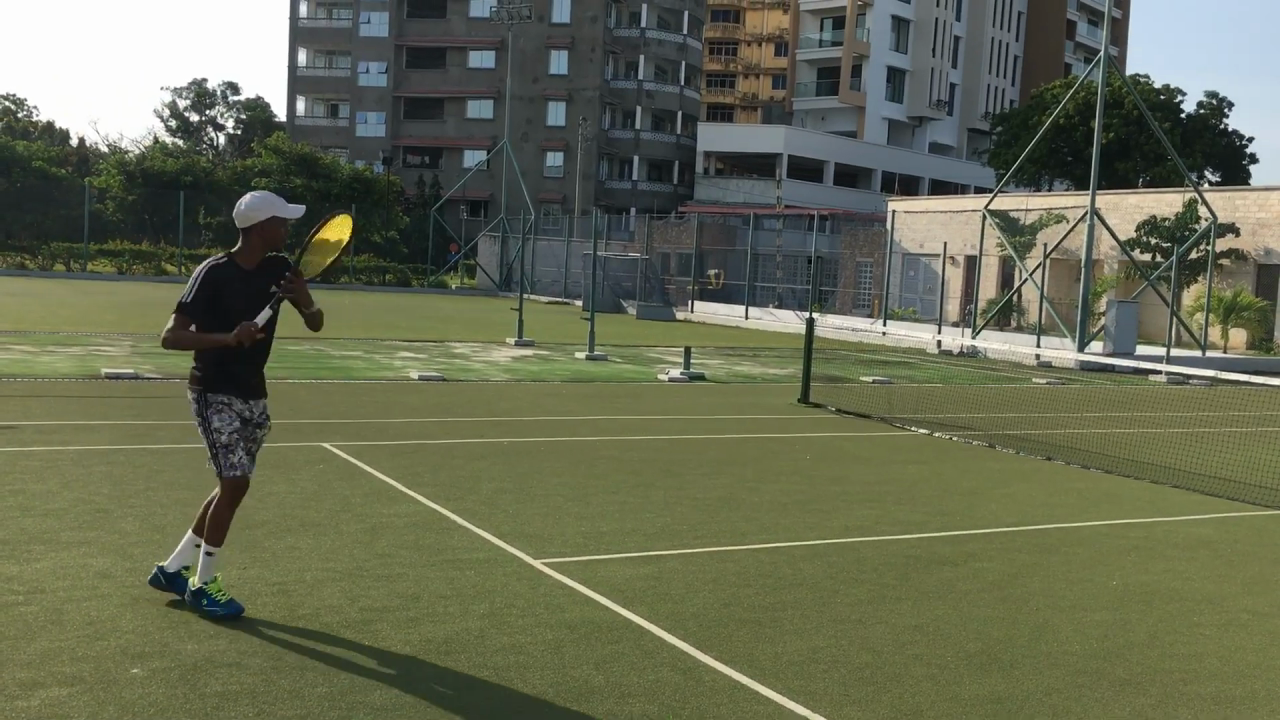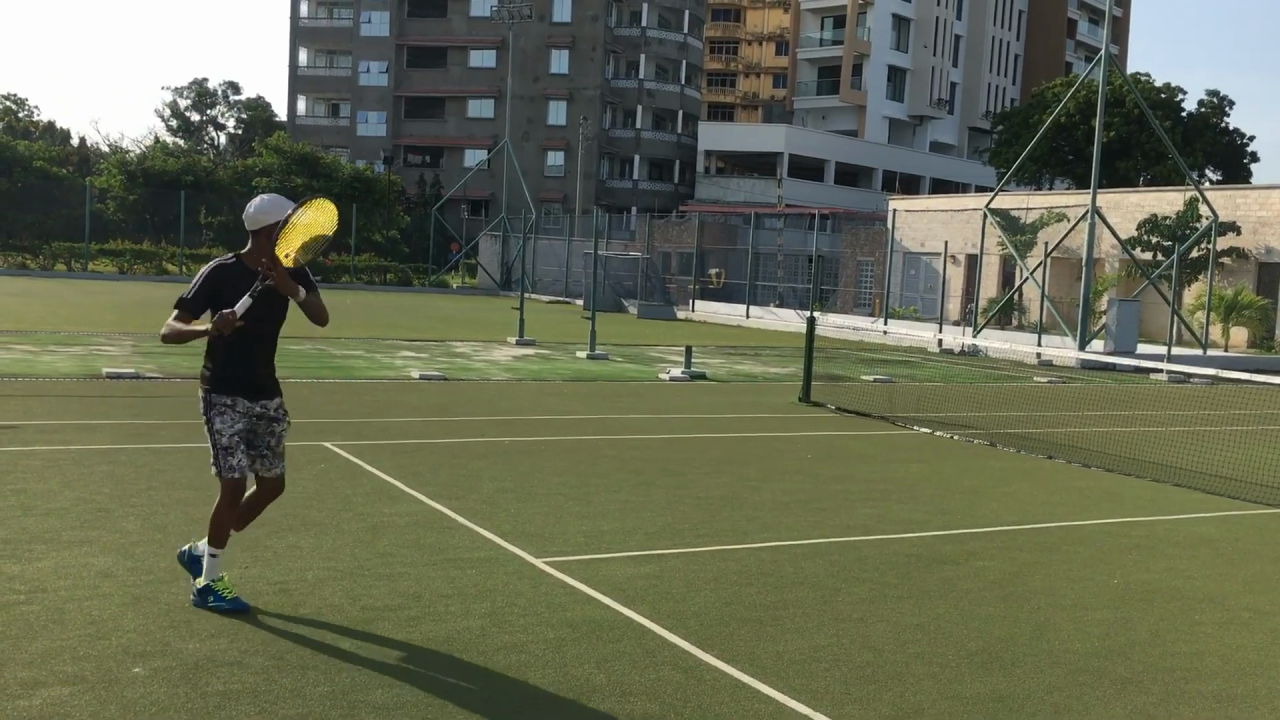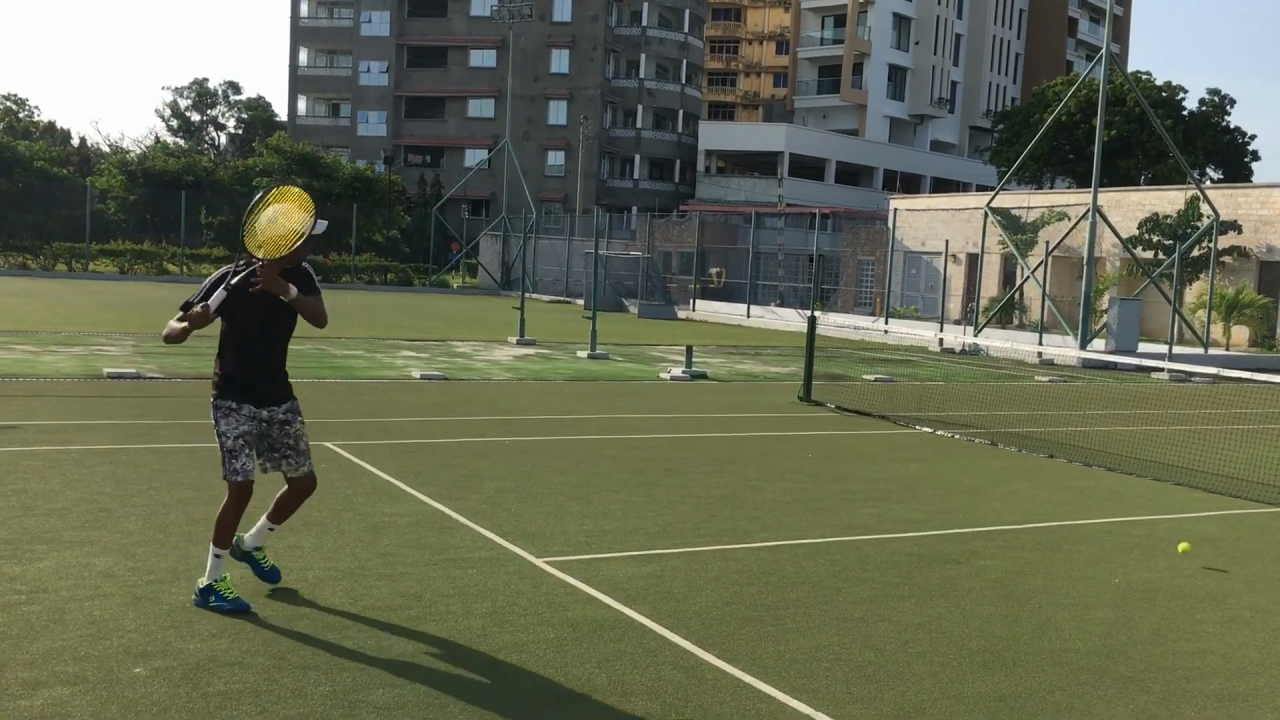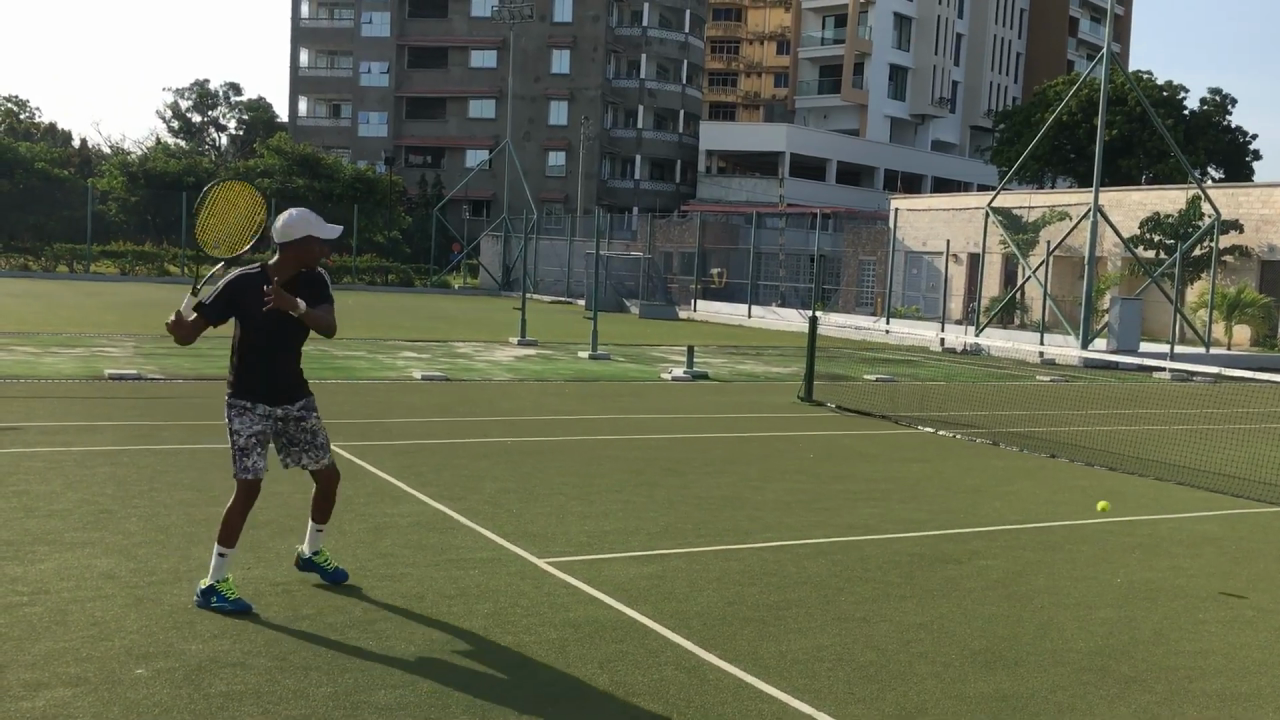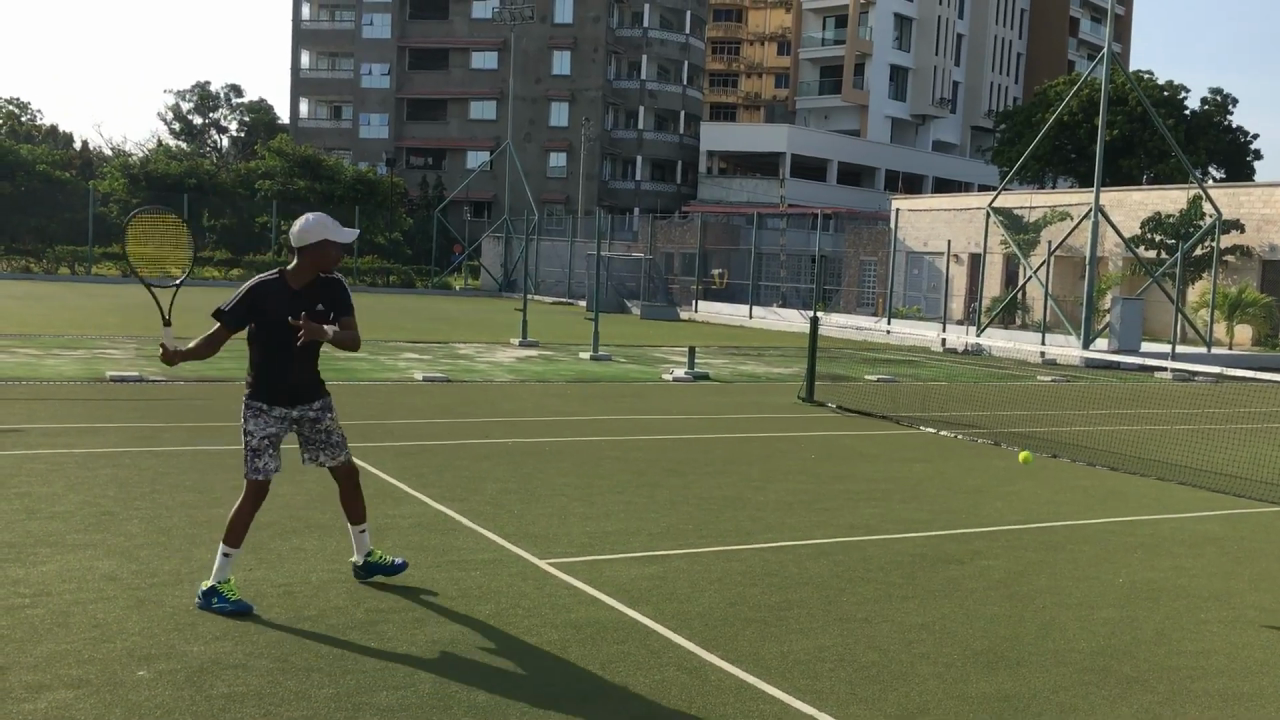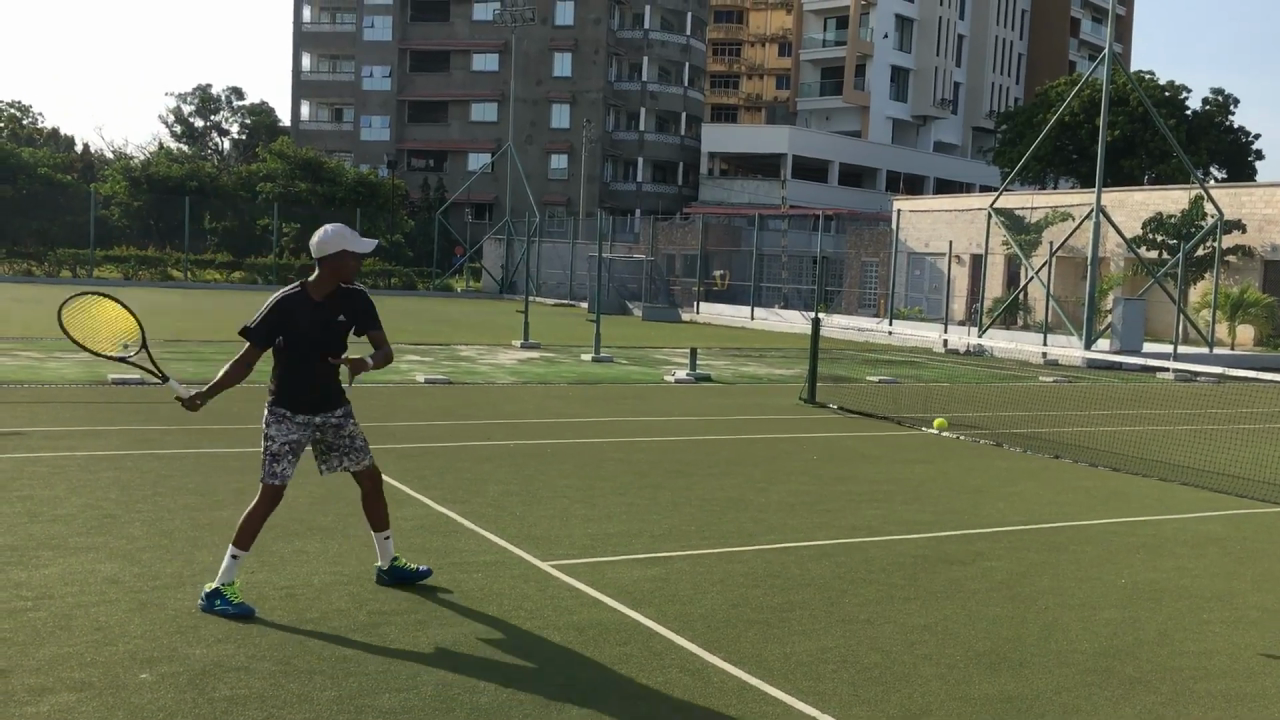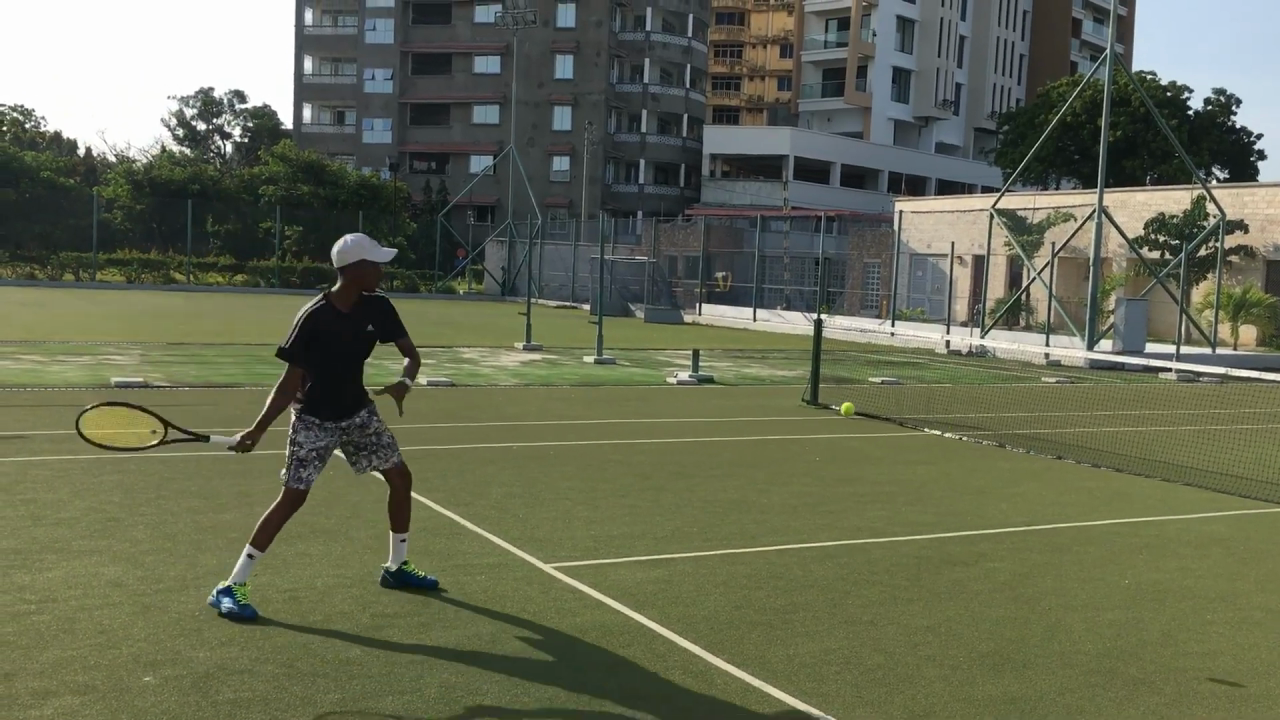
dt=0.1s
person 1, frame 1
left shoulder: (279, 267)
right shoulder: (213, 272)
left elbow: (315, 324)
right elbow: (171, 337)
left wrist: (305, 301)
right wrist: (227, 338)
left hip: (252, 394)
right hip: (215, 393)
left knee: (231, 484)
right knee: (235, 483)
left ankle: (172, 570)
right ankle: (202, 584)
person 1, frame 2
left shoulder: (291, 270)
right shoulder: (218, 273)
left elbow: (321, 318)
right elbow: (168, 332)
left wrist: (293, 289)
right wrist: (207, 329)
left hip: (266, 395)
right hip: (224, 396)
left knee: (272, 486)
right knee: (235, 486)
left ankle: (199, 552)
right ankle: (208, 582)
person 1, frame 3
left shoulder: (298, 277)
right shoulder: (227, 280)
left elbow: (320, 319)
right elbow: (171, 331)
left wrist: (285, 291)
right wrist: (191, 322)
left hip: (279, 399)
right hip: (233, 401)
left knee: (305, 482)
right knee: (241, 489)
left ankle: (251, 543)
right ankle: (210, 583)
person 1, frame 4
left shoulder: (315, 281)
right shoulder: (241, 283)
left elbow: (328, 326)
right elbow: (189, 331)
left wrist: (296, 308)
right wrist: (177, 328)
left hip: (295, 399)
right hip: (247, 402)
left knee: (329, 476)
right knee: (248, 489)
left ankle: (311, 552)
right ankle: (213, 583)
person 1, frame 5
left shoulder: (332, 287)
right shoulder: (260, 289)
left elbow: (354, 340)
right elbow: (213, 342)
left wrist: (325, 332)
right wrist: (181, 354)
left hip: (312, 400)
right hip: (265, 404)
left knee: (348, 474)
right knee: (257, 490)
left ankle: (365, 558)
right ankle: (215, 586)
person 1, frame 6
left shoulder: (356, 300)
right shoulder: (284, 304)
left elbow: (384, 350)
right elbow: (245, 361)
left wrist: (367, 363)
right wrist: (204, 395)
left hip: (333, 408)
right hip: (287, 412)
left knee: (371, 479)
right knee: (270, 494)
left ankle: (388, 563)
right ankle: (220, 587)
person 1, frame 7
left shoulder: (378, 306)
right shoulder: (313, 317)
left elbow: (411, 355)
right elbow: (290, 383)
left wrist: (404, 382)
right wrist: (257, 430)
left hip: (359, 410)
right hip: (315, 418)
left knee: (401, 479)
right knee: (292, 498)
left ankle: (397, 567)
right ankle: (231, 586)
